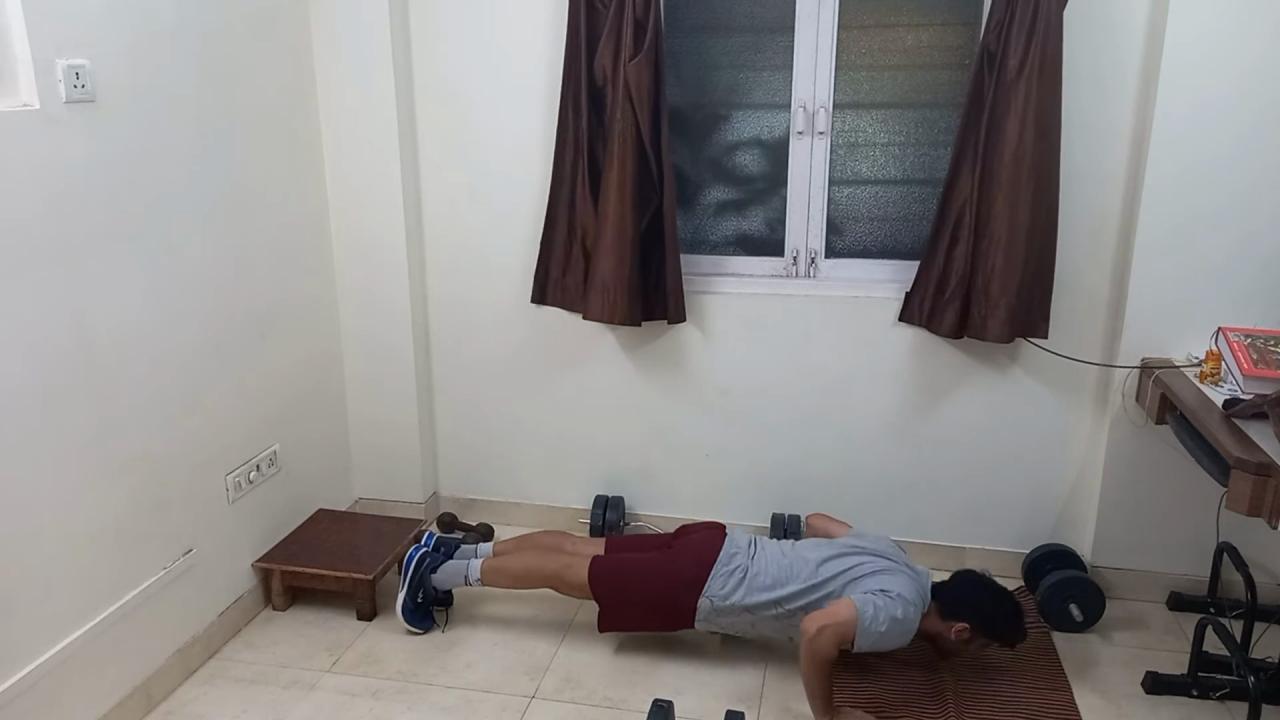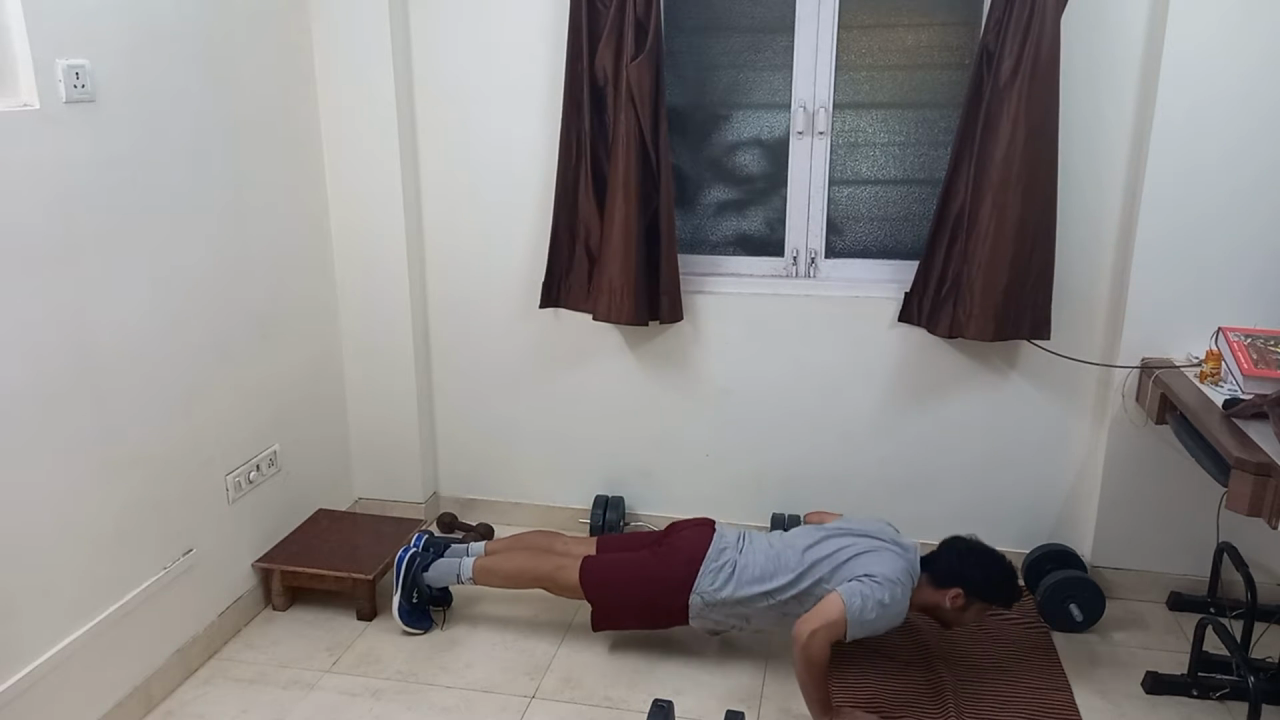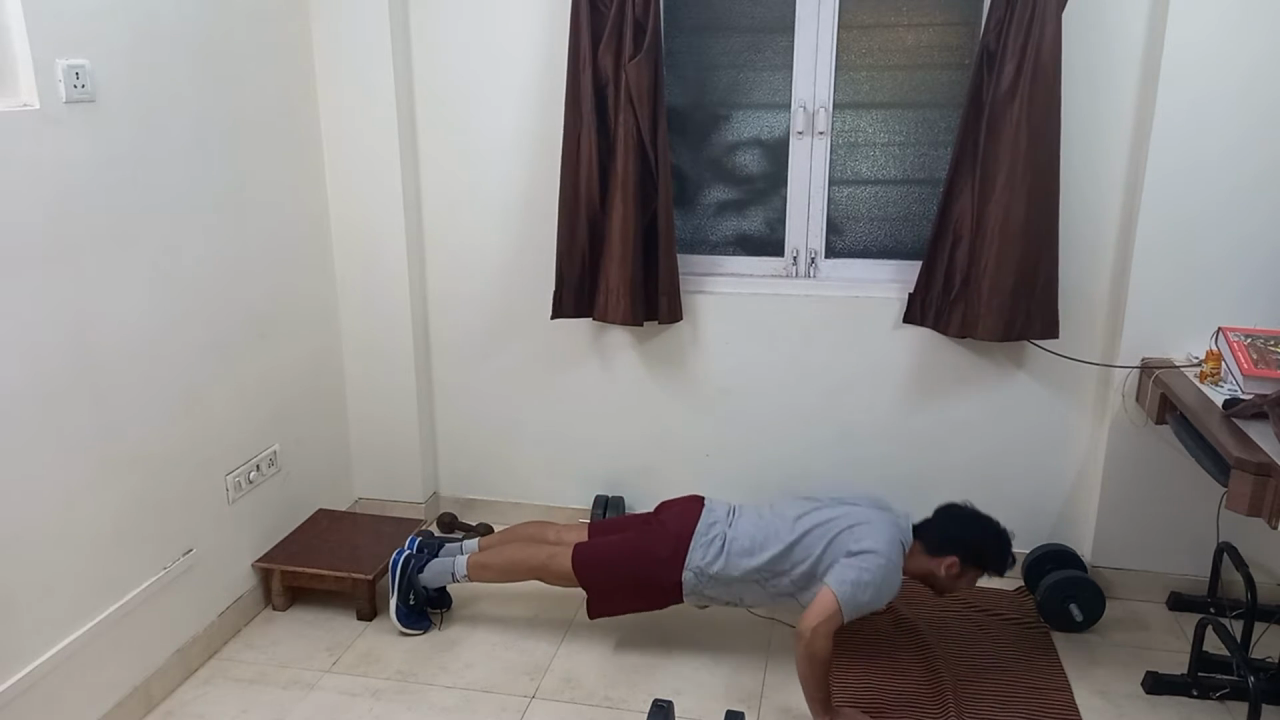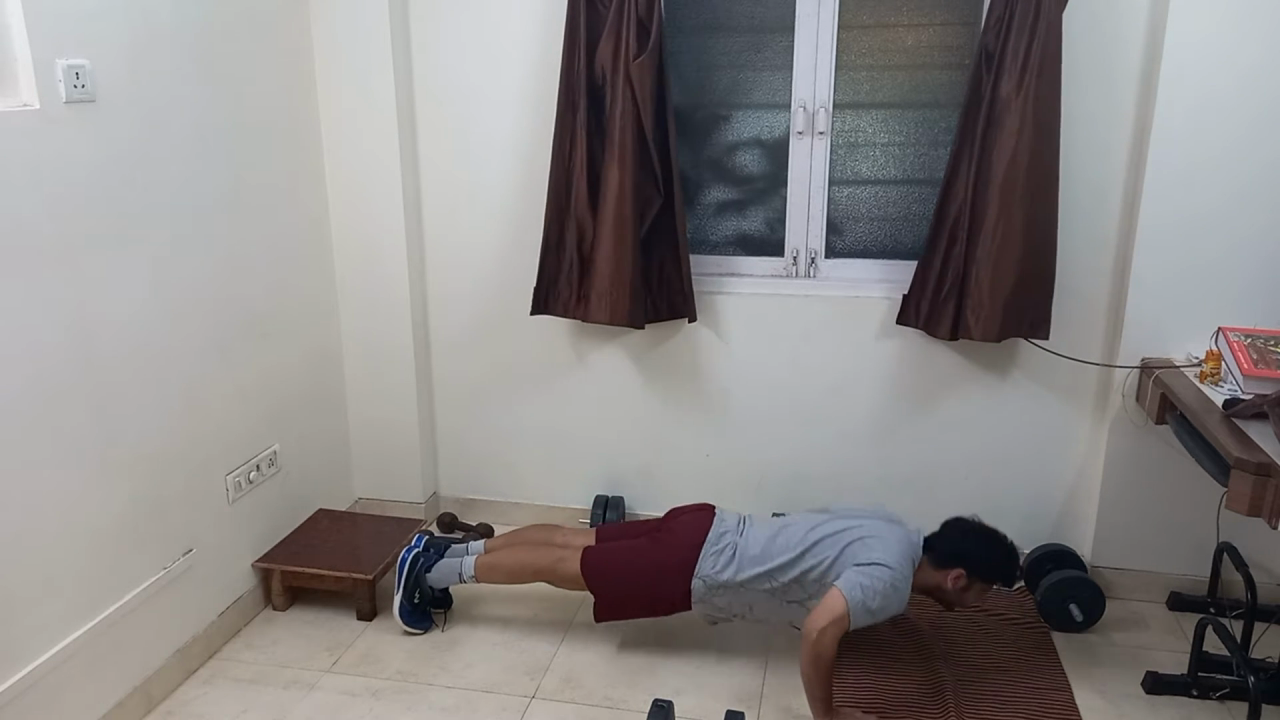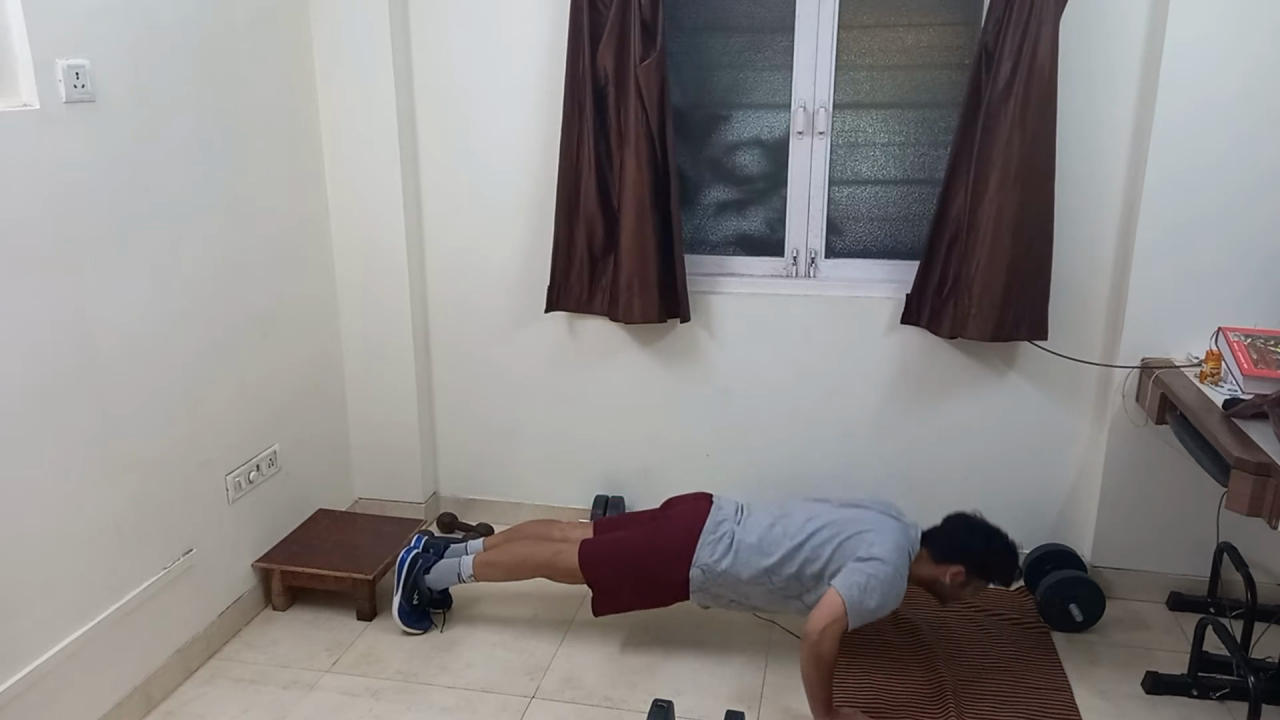
dt=1s
person 1, frame 1
left shoulder: (894, 559)
right shoulder: (899, 614)
left elbow: (817, 521)
right elbow: (816, 631)
left hip: (718, 550)
right hip: (707, 587)
left knee: (583, 550)
right knee: (570, 575)
left ankle: (452, 552)
right ankle: (439, 570)
person 1, frame 2
left shoulder: (893, 544)
right shoulder: (889, 593)
left elbow: (819, 516)
right elbow: (808, 634)
left hip: (708, 544)
right hip: (694, 583)
left knee: (572, 549)
right knee: (561, 575)
left ankle: (445, 551)
right ankle: (432, 569)
person 1, frame 3
left shoulder: (885, 519)
right shoulder: (882, 569)
right elbow: (811, 631)
left wrist: (845, 596)
left hip: (699, 522)
right hip: (689, 560)
left knee: (565, 537)
right knee: (555, 564)
left ankle: (441, 550)
right ankle: (427, 569)
person 1, frame 4
left shoulder: (893, 530)
right shoulder: (892, 577)
right elbow: (817, 633)
left wrist: (850, 602)
left hip: (708, 531)
right hip: (696, 569)
left knee: (572, 541)
right knee: (563, 568)
left ankle: (445, 553)
right ankle: (434, 569)
person 1, frame 5
left shoulder: (893, 523)
right shoulder: (888, 573)
right elbow: (818, 632)
left wrist: (848, 592)
left hip: (706, 520)
right hip: (695, 558)
left knee: (570, 535)
right knee: (561, 562)
left ankle: (446, 550)
right ankle: (432, 568)
